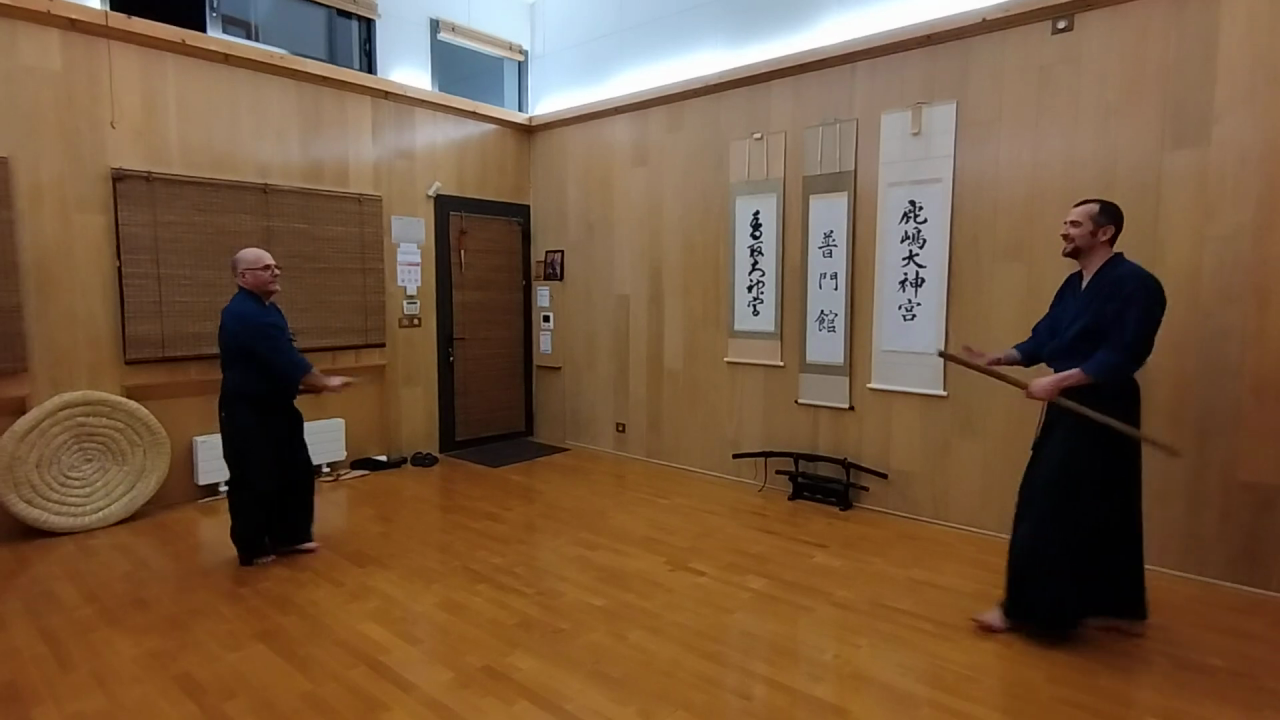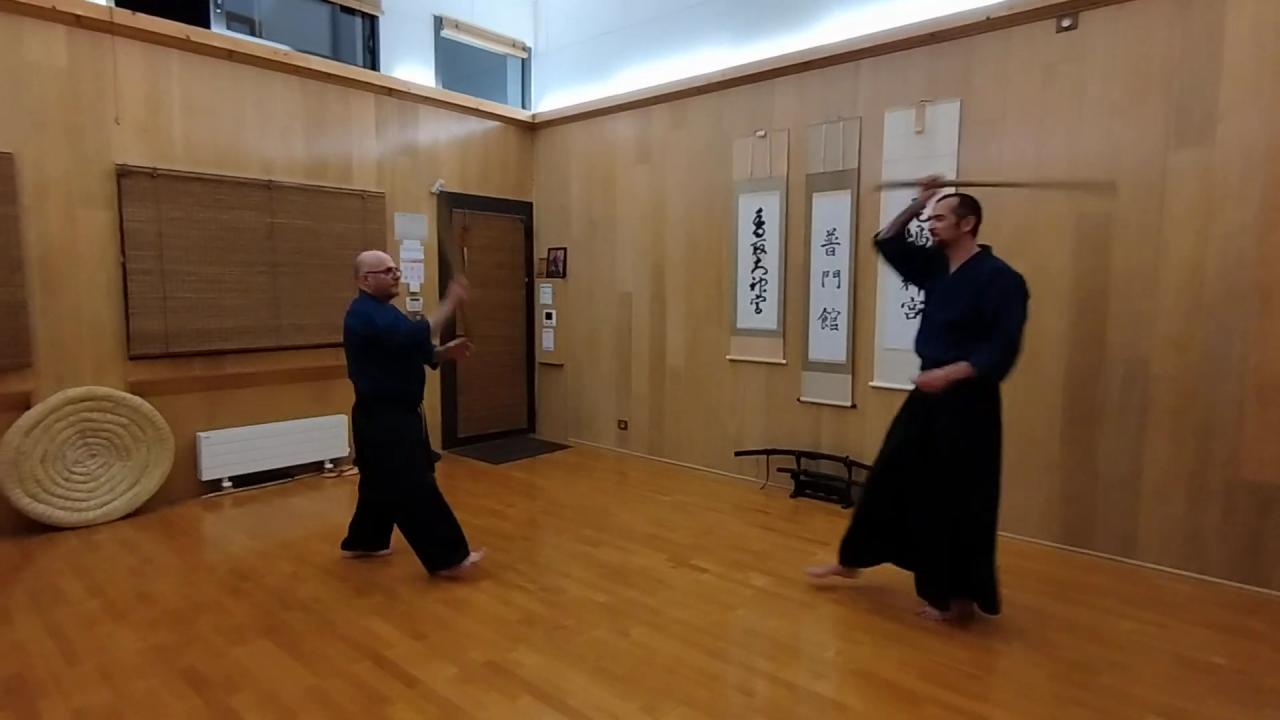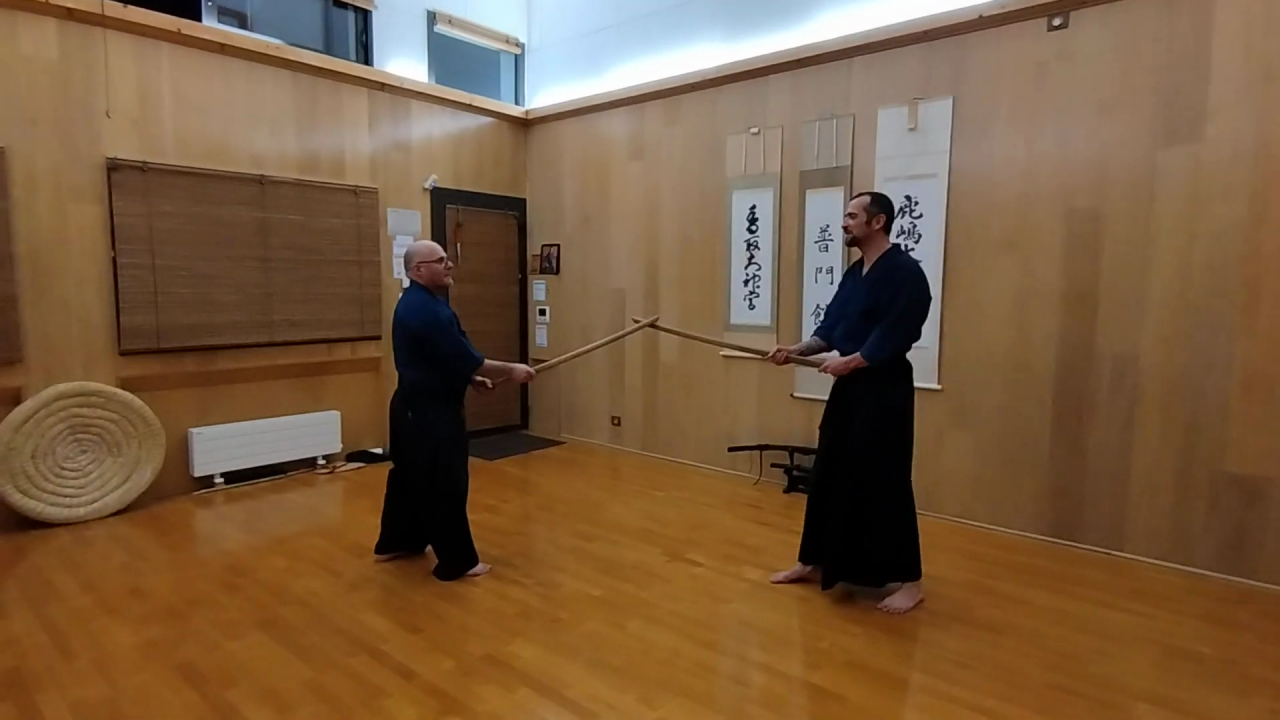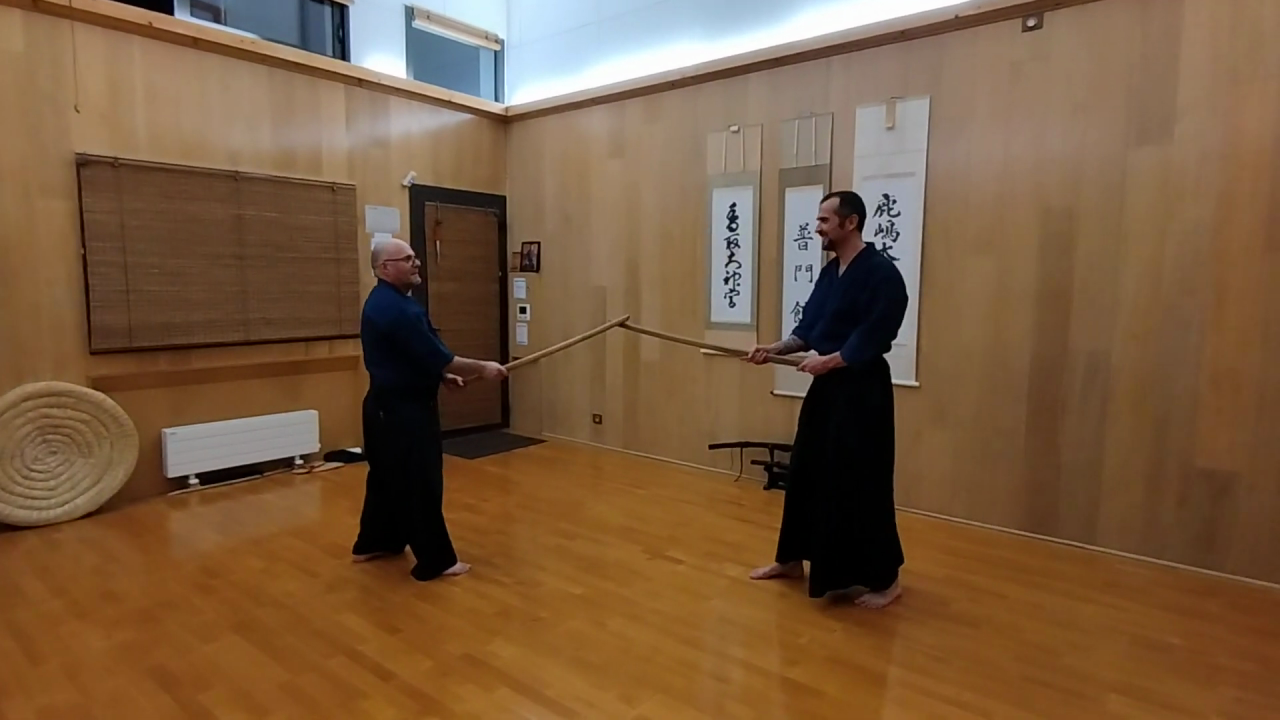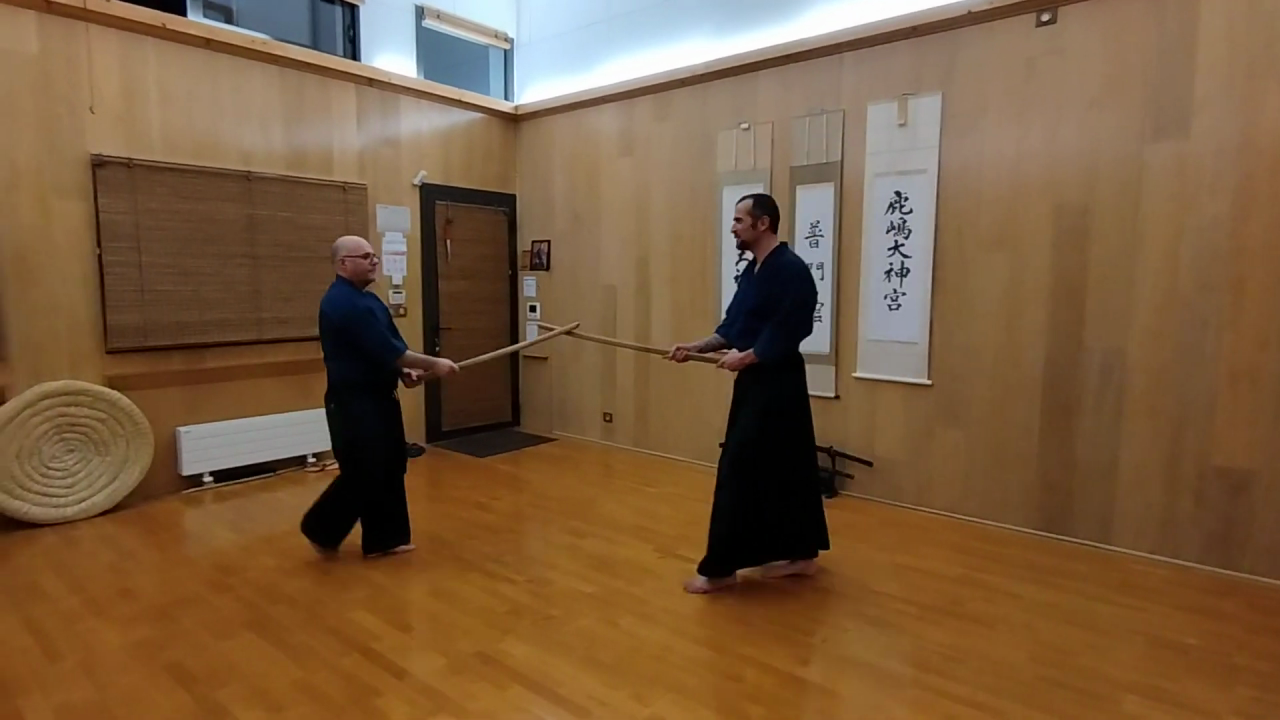
dt=1s
person 1, frame 1
left shoulder: (1135, 284)
right shoulder: (1073, 285)
left elbow: (1122, 355)
right elbow: (1044, 340)
left wrist: (1057, 381)
right wrist: (997, 359)
left hip: (1102, 411)
right hip: (1068, 406)
left knee: (1056, 507)
right knee: (1099, 512)
left ankle: (1022, 609)
right ankle: (1118, 609)
person 1, frame 2
left shoulder: (1000, 279)
right shoulder: (934, 265)
left elbow: (1001, 349)
right elbow: (887, 242)
left wrist: (949, 373)
right wrist: (917, 202)
left hip: (967, 403)
right hip: (927, 394)
left knee: (958, 499)
right knee: (888, 478)
left ankle: (957, 594)
right ankle: (850, 560)
person 1, frame 3
left shoulder: (905, 272)
right shoulder: (854, 273)
left elbow: (895, 337)
right elbow: (831, 328)
left wrist: (851, 360)
right wrist: (795, 350)
left hip: (885, 389)
right hip: (850, 386)
left knee: (882, 481)
right knee: (830, 474)
left ankle: (907, 579)
right ankle: (815, 560)
person 1, frame 4
left shoulder: (881, 273)
right shoulder: (830, 272)
left elbow: (875, 338)
right elbow: (809, 328)
left wrist: (830, 360)
right wrist: (775, 349)
left hip: (862, 389)
right hip: (827, 386)
left knee: (861, 483)
right knee: (806, 472)
left ankle: (884, 578)
right ankle: (792, 558)
person 1, frame 5
left shoulder: (791, 270)
right shoulder: (752, 270)
left elbow: (788, 333)
right elbow: (733, 326)
left wrist: (746, 357)
right wrist: (696, 347)
left hip: (777, 383)
right hip: (754, 380)
left knee: (740, 470)
right knee: (778, 469)
left ankle: (720, 566)
right ankle: (800, 554)
person 2, frame 1
left shoulder: (267, 309)
right shoulder: (243, 314)
right elbow: (282, 359)
left wrist: (302, 381)
right wrist: (325, 383)
left hip: (276, 408)
right hip: (247, 413)
left knee: (298, 471)
right knee: (253, 482)
left ankle: (289, 537)
right ankle: (252, 549)
person 2, frame 2
left shoulder: (384, 312)
right shoulder: (364, 314)
left elbow: (419, 350)
right elbow: (413, 335)
left wrist: (447, 351)
right wrist: (448, 304)
left hip: (396, 412)
right hip: (382, 416)
left knee: (382, 481)
right knee: (416, 485)
left ankle: (362, 541)
right ankle: (448, 557)
person 2, frame 3
left shoulder: (414, 303)
right shoulder: (427, 310)
right elbow: (463, 358)
left wrist: (470, 378)
right wrist: (510, 370)
left hip: (415, 406)
right hip: (430, 411)
left knee: (410, 476)
right knee: (445, 484)
left ankle: (395, 542)
right ankle: (456, 561)
person 2, frame 4
left shoulder: (384, 302)
right shoulder: (395, 308)
right elbow: (433, 355)
left wrist: (442, 375)
right wrist: (481, 368)
left hip: (390, 404)
right hip: (403, 409)
left knee: (389, 476)
right knee: (421, 483)
left ankle: (373, 543)
right ankle: (435, 560)
person 2, frame 5
left shoulder: (365, 299)
right shoulder: (344, 303)
right elbow: (386, 350)
left wrist: (403, 371)
right wrist: (432, 364)
left hip: (376, 397)
right hip: (354, 402)
left knee: (388, 469)
right knee: (364, 473)
left ankle: (383, 538)
right ankle: (320, 530)
